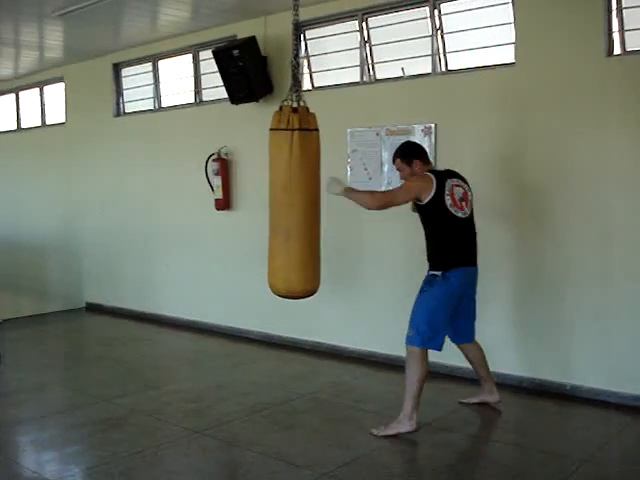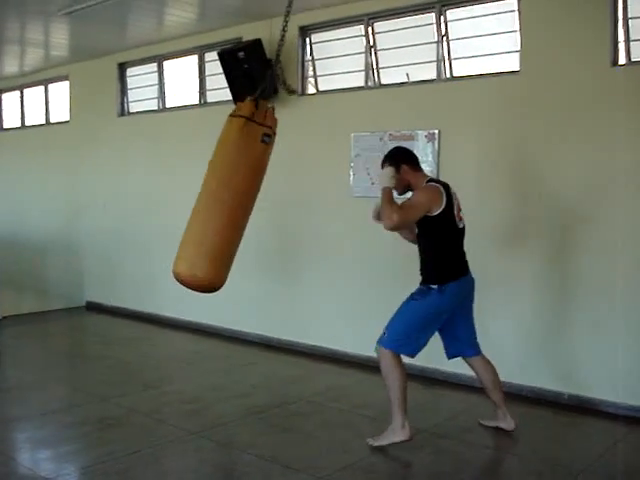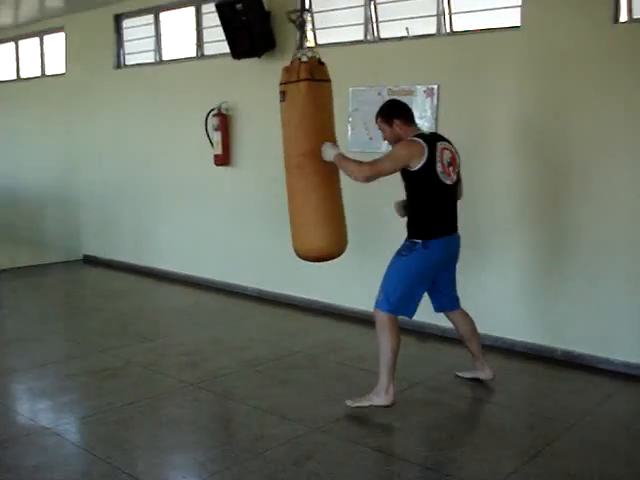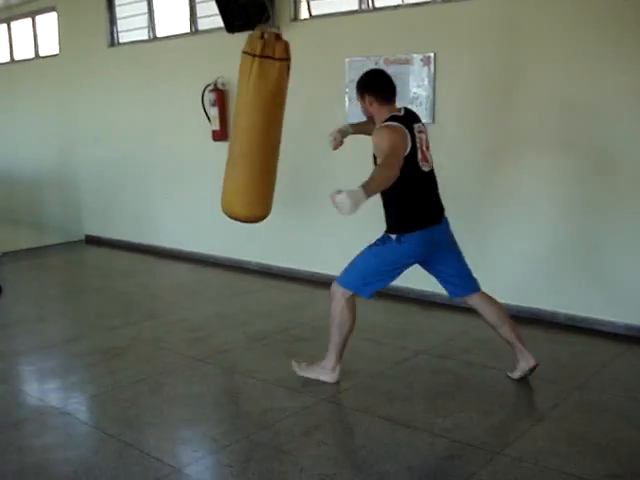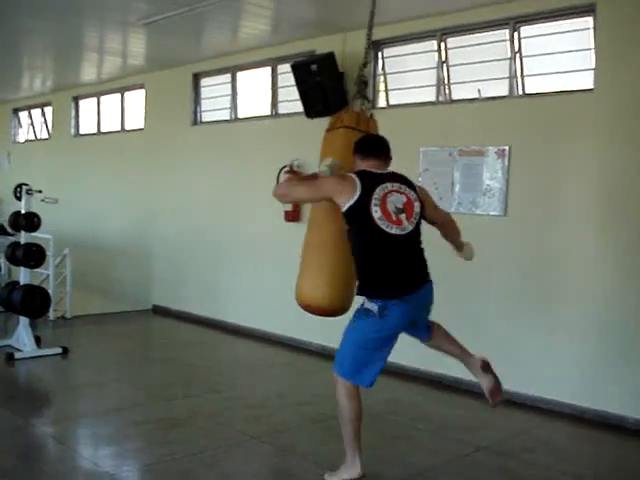
dt=1s
person 1, frame 1
left shoulder: (422, 182)
right shoulder: (458, 180)
left elbow: (377, 201)
left wrist: (343, 189)
left hip: (445, 275)
right hip: (467, 271)
left knee: (416, 343)
right knee: (462, 336)
left ankle: (406, 418)
right ankle: (489, 390)
person 1, frame 2
left shoulder: (430, 193)
right shoulder: (441, 192)
left elbow: (393, 221)
right elbow: (416, 235)
left wrist: (386, 188)
right wrist: (385, 216)
left hip: (440, 289)
right hip: (460, 283)
left knee: (387, 349)
right knee: (471, 353)
left ankle: (399, 425)
right ankle: (503, 416)
person 1, frame 3
left shoulder: (411, 147)
right shoulder: (444, 144)
left elbow: (366, 172)
left wrist: (336, 155)
left hip: (425, 244)
right hip: (448, 239)
left knee: (384, 312)
right knee: (450, 307)
left ankle: (383, 390)
right ankle: (480, 367)
person 1, frame 4
left shoulder: (389, 134)
right shoulder: (407, 118)
left elbow: (389, 168)
left wrist: (360, 192)
right wrist: (348, 129)
left hip: (405, 238)
right hip: (437, 227)
left knee: (342, 290)
right knee: (472, 295)
left ankle: (330, 366)
right ankle: (523, 355)
person 1, frame 5
left shoulder: (350, 183)
right shoulder: (412, 189)
left elbow: (283, 191)
right elbow: (447, 224)
left wrist: (318, 175)
right wrist: (460, 245)
left hip: (382, 305)
right hip: (421, 292)
left knee: (345, 380)
right knee: (421, 328)
right ankle: (476, 365)
